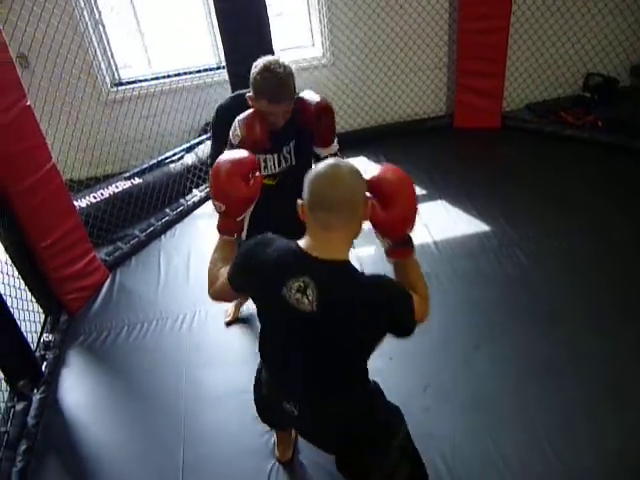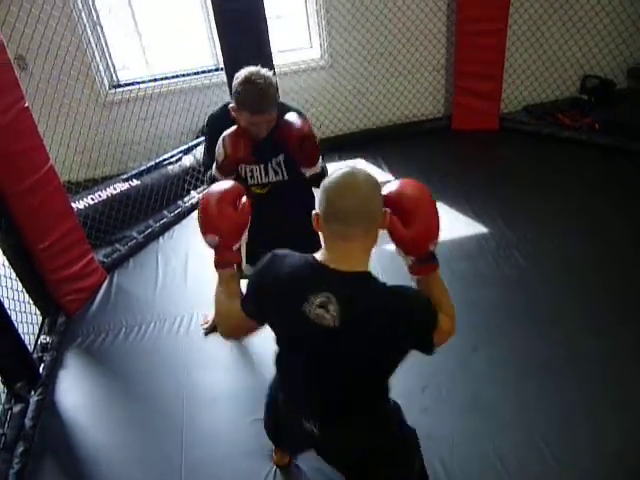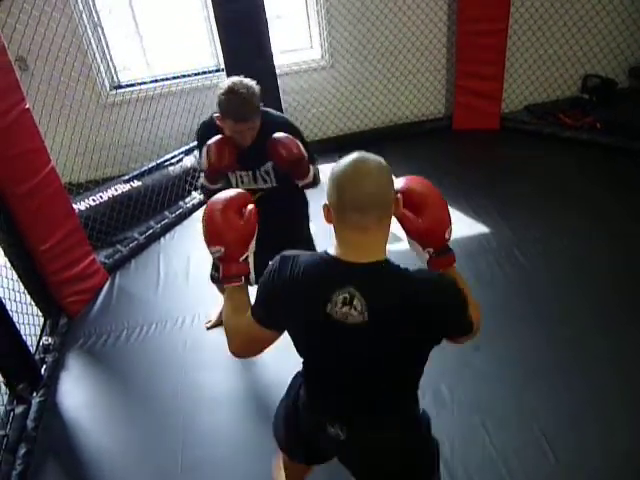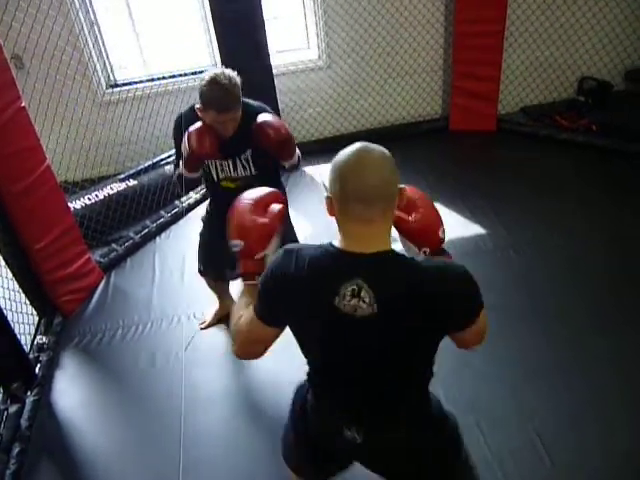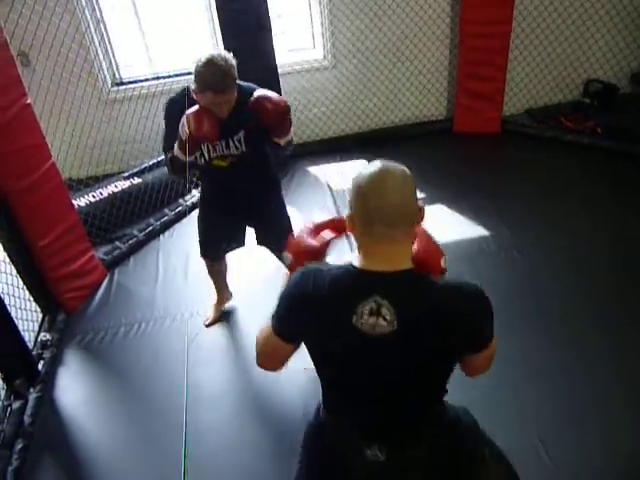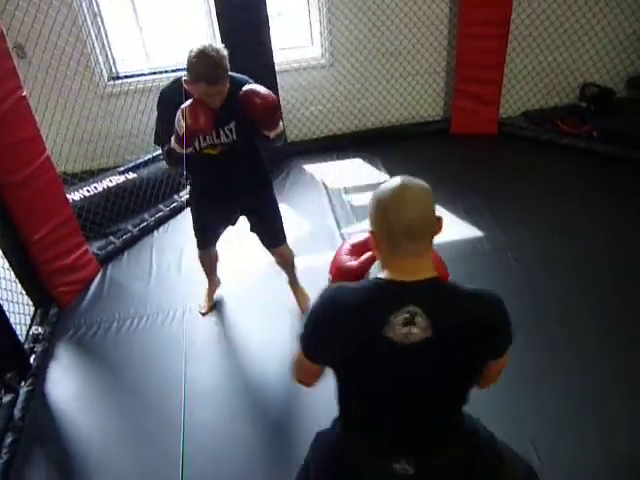
dt=0.1s
person 1, frame 1
left shoulder: (262, 255)
right shoulder: (377, 297)
left elbow: (219, 290)
right elbow: (419, 311)
left wrist: (228, 218)
right wrist: (401, 244)
left hip: (275, 394)
right hip: (345, 413)
left ankle: (284, 446)
person 1, frame 2
left shoulder: (277, 271)
right shoulder: (401, 308)
left elbow: (231, 327)
right elbow: (444, 327)
right wrist: (424, 260)
left hip: (291, 409)
right hip: (364, 435)
left ankle: (283, 454)
person 1, frame 3
left shoulder: (288, 276)
right shoulder: (432, 294)
left elbow: (242, 346)
right elbow: (469, 325)
left wrist: (231, 265)
right wrist: (441, 251)
left hip: (314, 415)
right hip: (391, 436)
person 1, frame 4
left shoulder: (293, 269)
right shoulder: (441, 283)
left elbow: (245, 346)
right elbow: (472, 337)
left wrist: (251, 265)
left hip: (323, 417)
right hip: (408, 433)
person 1, frame 5
left shoulder: (311, 289)
right shoulder: (461, 303)
left elbow: (267, 358)
right elbow: (478, 365)
left hip: (342, 439)
right hip: (427, 445)
person 1, frame 6
left shoulder: (338, 306)
right shoulder: (484, 311)
left elbow: (304, 376)
right elbow: (487, 378)
left hip: (358, 454)
right hip: (449, 455)
person 2, frame 1
left shoulder: (304, 118)
right shoulder: (228, 112)
left wrist: (326, 135)
right wrist: (235, 146)
left hip: (298, 206)
right hip: (255, 211)
right ankle: (242, 297)
person 2, frame 2
left shoulder: (291, 121)
right shoulder: (218, 122)
left elbow: (317, 180)
right elbow: (216, 184)
left wrist: (311, 160)
right wrist: (222, 167)
left hip: (294, 213)
right hip: (250, 214)
person 2, frame 3
left shoulder: (279, 126)
right shoulder: (208, 133)
left elbow: (312, 181)
right elbow: (210, 191)
left wrist: (303, 170)
right wrist: (211, 175)
left hip: (287, 217)
person 2, frame 4
left shoulder: (259, 117)
right shoulder: (186, 124)
left elbow: (292, 164)
right elbow: (184, 183)
left wrist: (287, 152)
right wrist: (189, 161)
right hip: (223, 209)
right knee: (208, 269)
right ankle: (225, 305)
person 2, frame 5
left shoulder: (250, 98)
right shoulder: (177, 107)
left elbow: (283, 148)
right elbow: (175, 168)
left wrist: (282, 130)
right wrist: (184, 144)
left hip: (261, 191)
right hip: (216, 196)
left knee: (287, 252)
right knee: (212, 254)
right ankle: (223, 295)
person 2, frame 6
left shoulder: (244, 89)
right shoulder: (171, 97)
left elbow: (275, 140)
right elbow: (172, 159)
left wrist: (272, 123)
right wrist: (181, 136)
left hip: (253, 180)
right hip: (207, 186)
left knee: (278, 246)
right knee: (205, 246)
left ankle: (294, 283)
right ankle: (213, 284)
